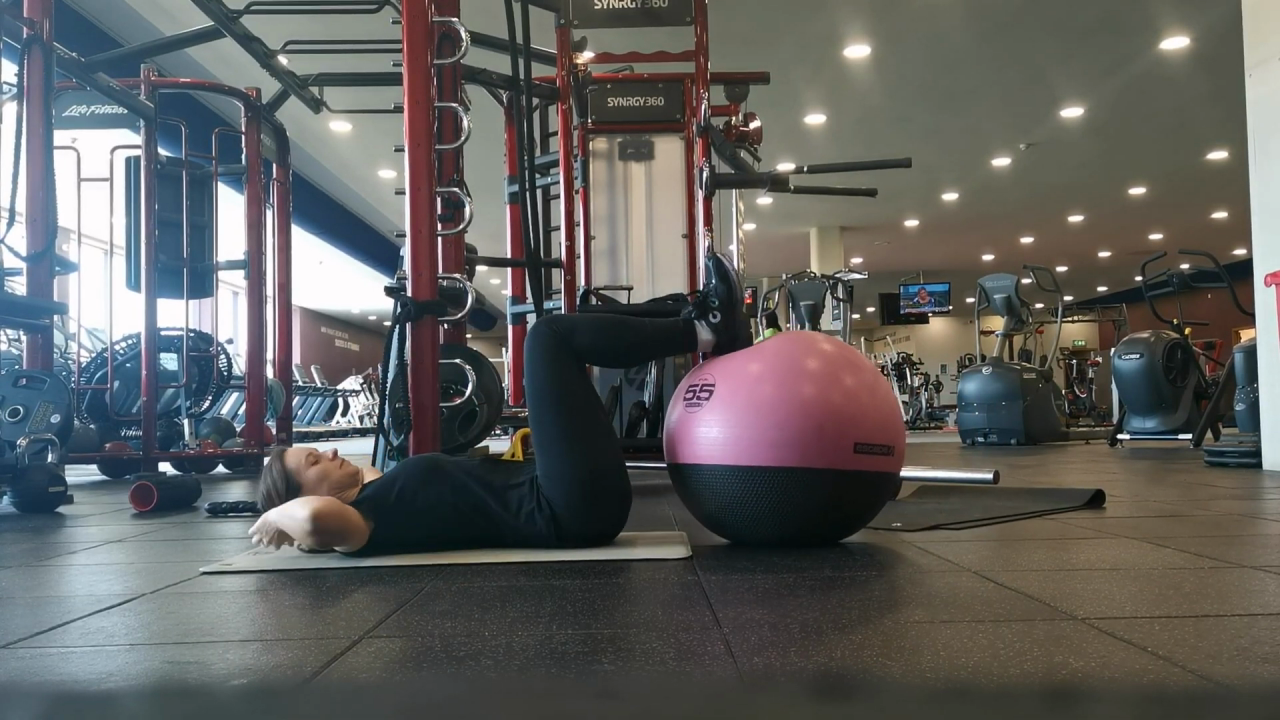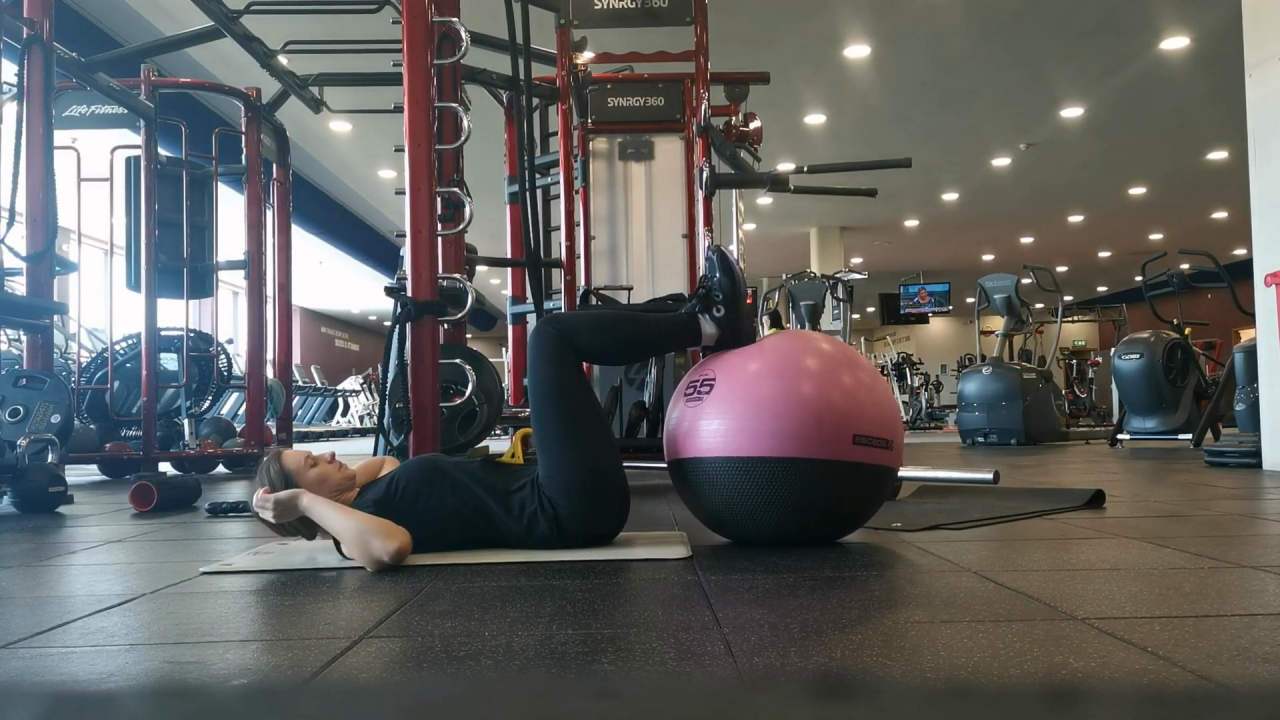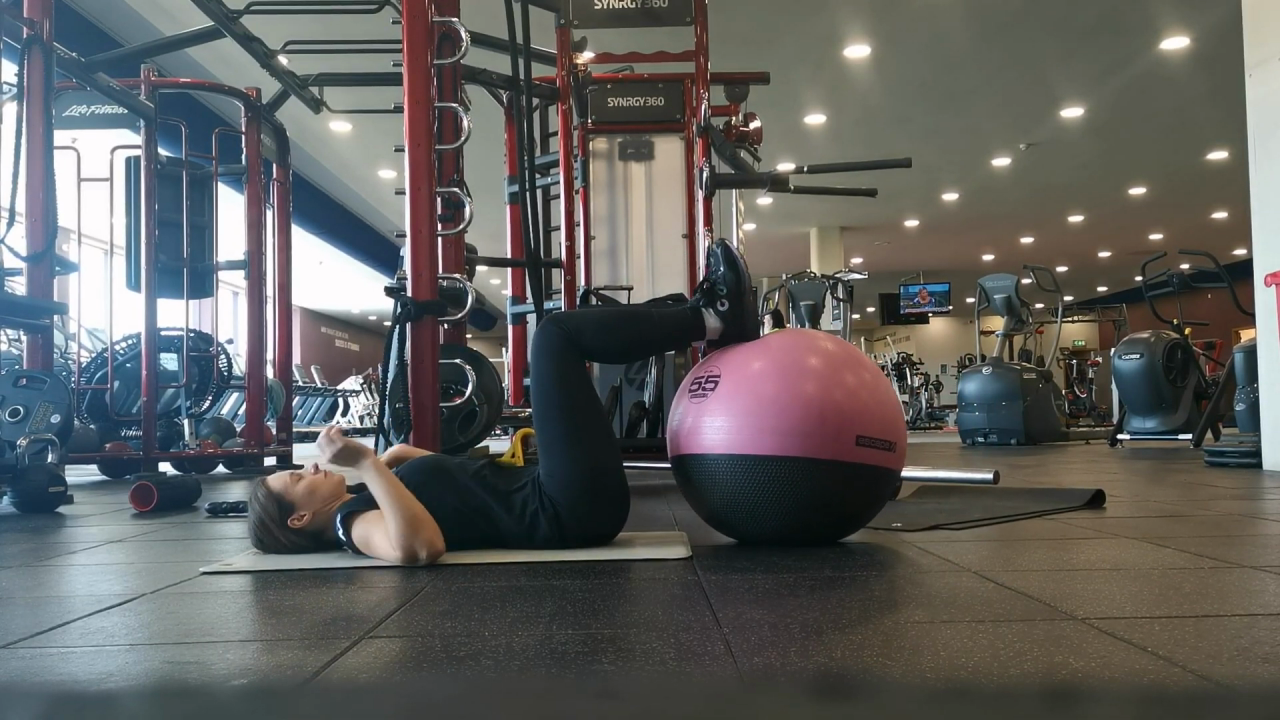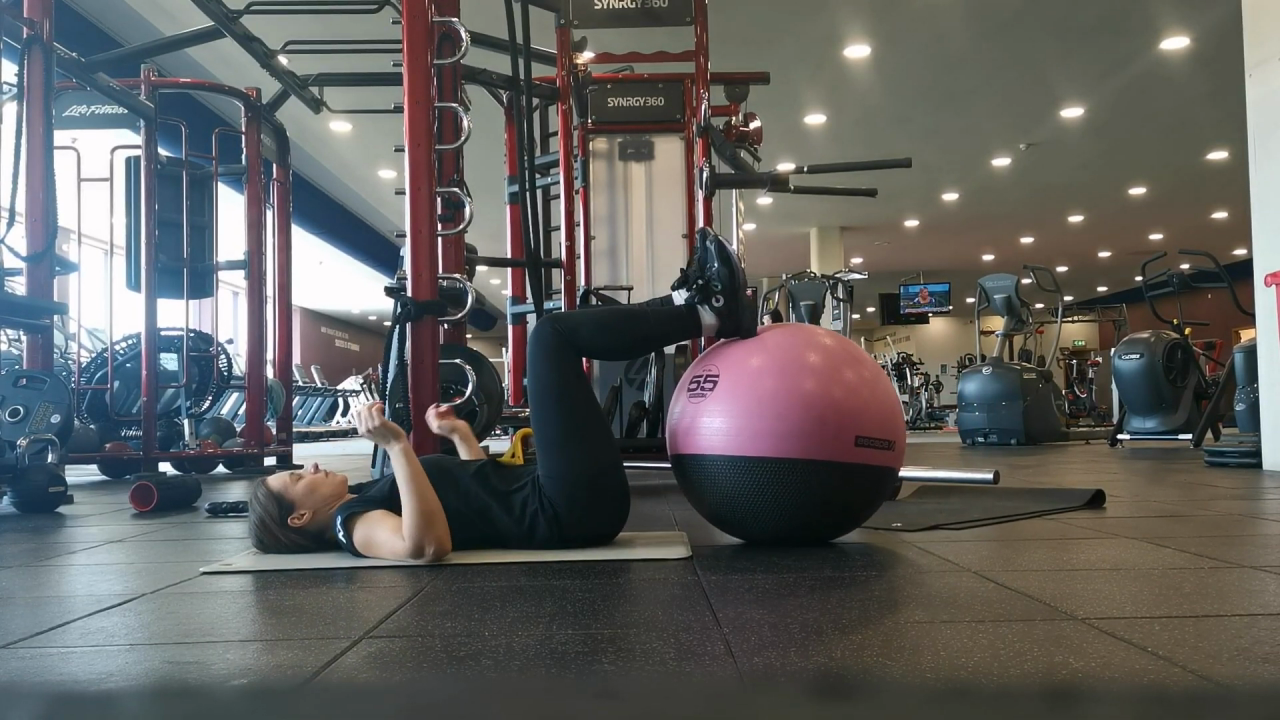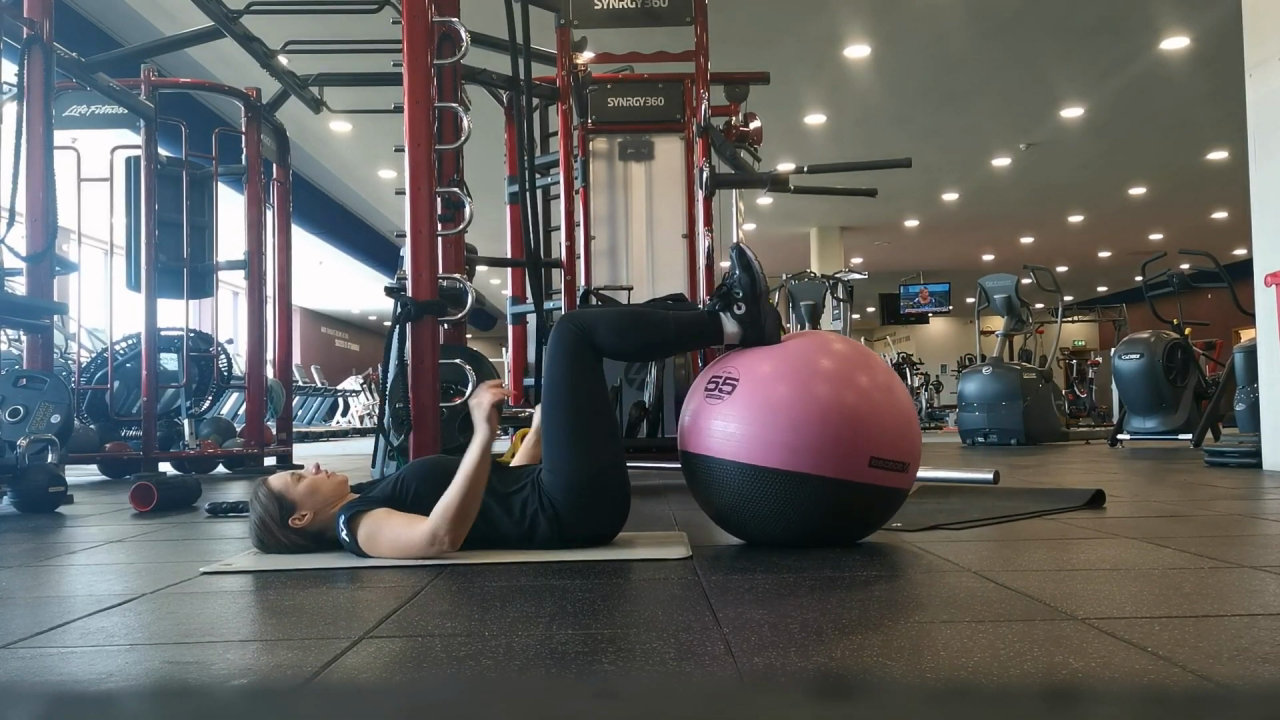
dt=0.4s
person 1, frame 1
left shoulder: (365, 503)
right shoulder: (354, 525)
left elbow: (366, 474)
right elbow: (318, 513)
right wrist: (278, 517)
left hip: (571, 505)
right hip: (574, 512)
left knee: (559, 341)
right knee: (549, 335)
left ankle: (698, 331)
right ankle: (704, 334)
person 1, frame 2
left shoulder: (363, 503)
right shoulder: (354, 534)
left elbow: (386, 463)
right elbow: (391, 548)
left wrist: (347, 480)
right wrist: (303, 498)
left hip: (563, 503)
right hip: (573, 511)
left knee: (559, 341)
right knee: (551, 334)
left ankle: (699, 324)
right ankle: (709, 327)
person 1, frame 3
left shoulder: (367, 503)
right shoulder: (354, 519)
right elbow: (420, 549)
left wrist: (384, 460)
right wrist: (365, 465)
left hip: (563, 504)
right hip: (573, 511)
left knee: (563, 339)
right knee: (556, 333)
left ankle: (702, 317)
right ankle: (713, 322)
person 1, frame 4
left shoulder: (369, 501)
right shoulder: (356, 525)
right elbow: (427, 545)
left wrist: (458, 434)
right wrist: (396, 445)
left hip: (567, 506)
right hip: (572, 511)
left knee: (559, 338)
right knee: (552, 333)
left ankle: (687, 304)
right ankle: (709, 317)
person 1, frame 5
left shoulder: (372, 502)
right shoulder: (359, 525)
right elbow: (441, 537)
left wrist: (541, 432)
right wrist: (483, 437)
left hip: (559, 501)
right hip: (572, 511)
left knee: (580, 336)
right knee: (573, 331)
left ankle: (722, 322)
right ankle: (732, 328)
